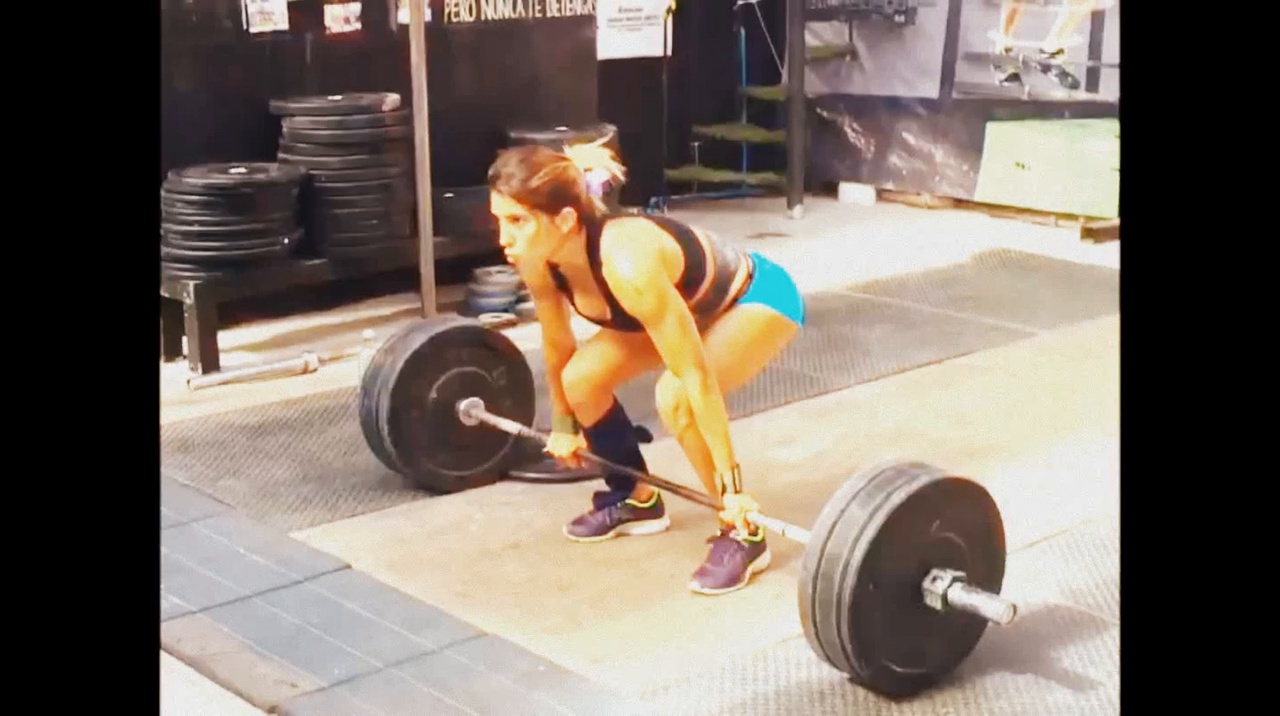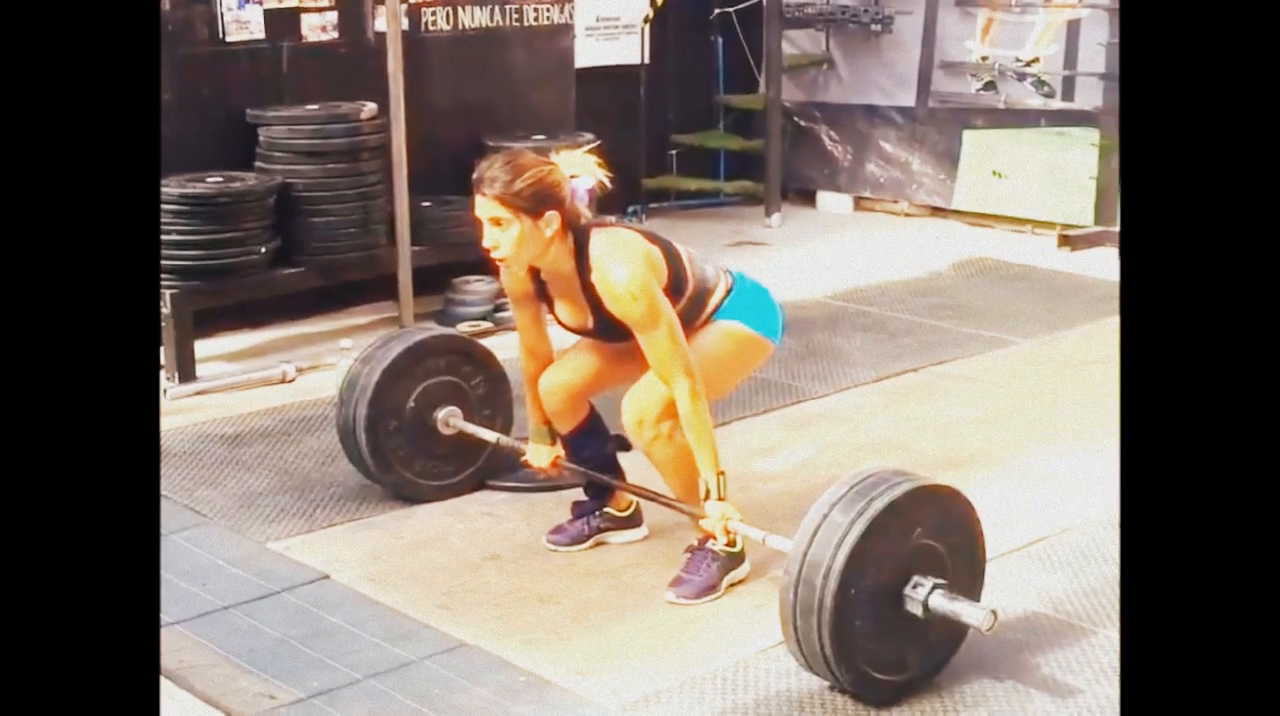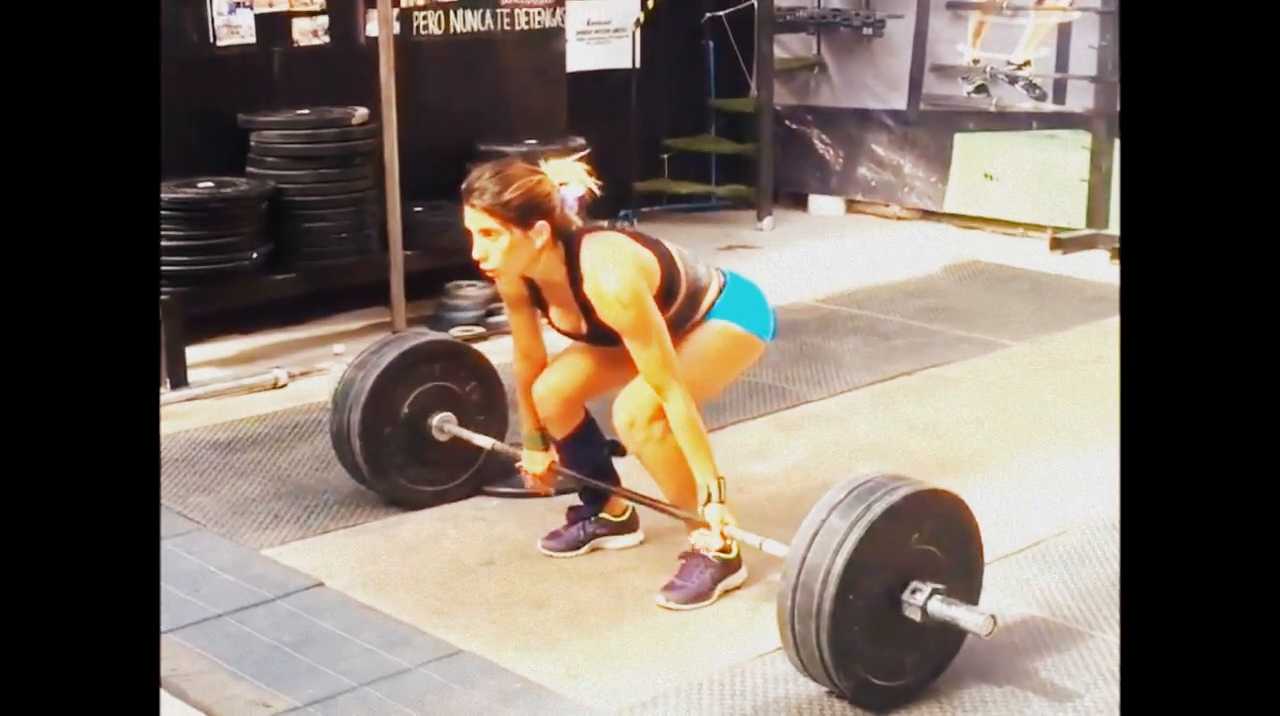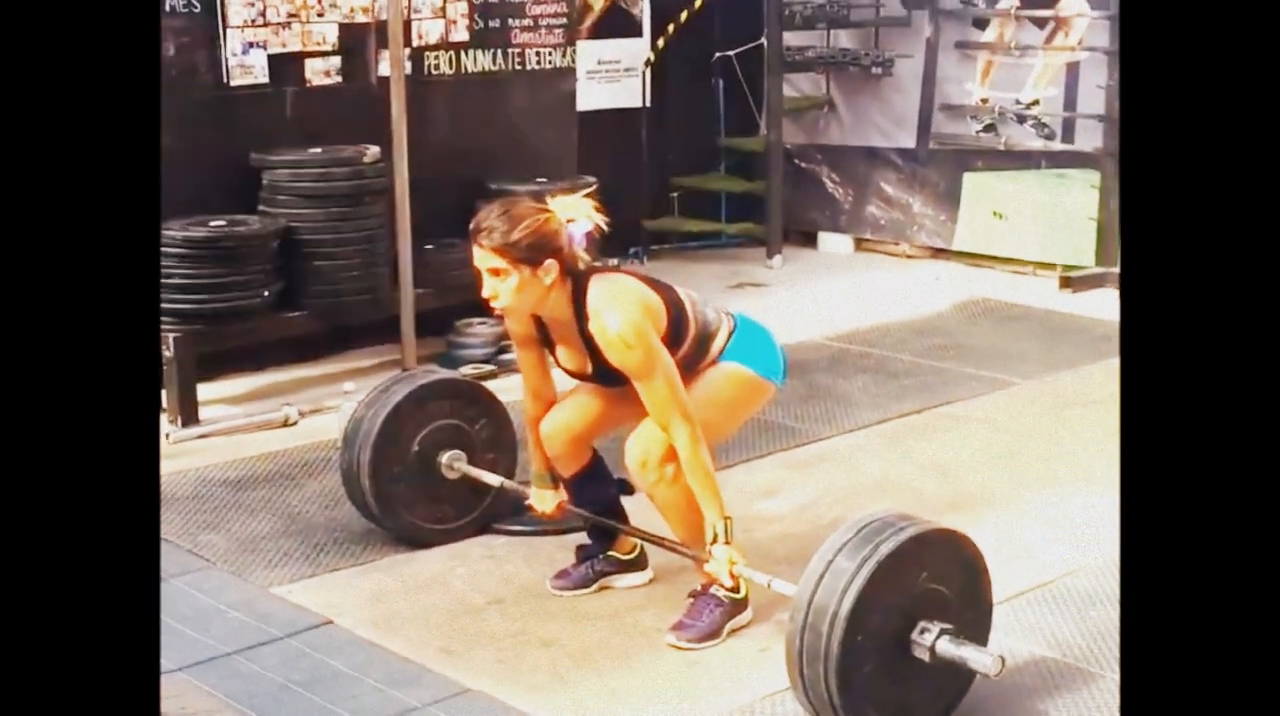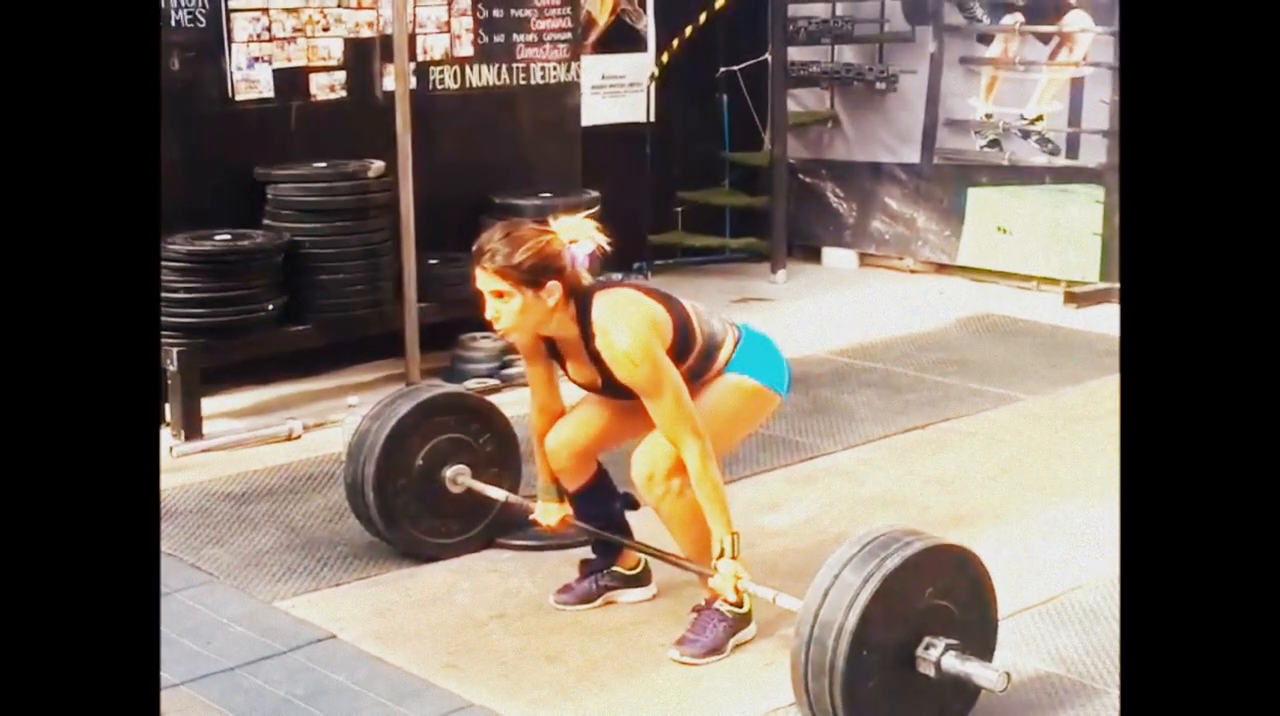
dt=1s
person 1, frame 1
left shoulder: (627, 265)
right shoulder: (537, 259)
left elbow: (696, 378)
right elbow: (558, 346)
left wrist: (731, 484)
right wrist: (564, 425)
left hip: (758, 298)
right hip: (691, 301)
left knee: (675, 397)
right knee: (581, 379)
left ankle: (740, 531)
right ankle: (637, 500)
person 1, frame 2
left shoulder: (615, 271)
right shoulder: (519, 268)
left elbow: (684, 384)
right elbow: (535, 355)
left wrist: (714, 492)
right wrist: (540, 434)
left hip: (737, 314)
right hip: (671, 315)
left knee: (643, 411)
right knee: (557, 387)
left ankle: (720, 543)
right ankle: (615, 509)
person 1, frame 3
left shoulder: (607, 279)
right shoulder: (516, 272)
left elbow: (672, 392)
right elbow: (528, 361)
left wrist: (712, 496)
right wrist: (534, 442)
left hip: (729, 313)
right hip: (663, 316)
left knee: (635, 411)
right knee: (552, 393)
left ankle: (716, 549)
right ankle: (610, 514)
person 1, frame 4
left shoulder: (613, 319)
right shoulder: (524, 311)
left elbow: (682, 430)
right elbow: (538, 401)
left wrist: (719, 535)
right wrist: (543, 480)
left hip: (739, 355)
right hip: (671, 357)
left knee: (646, 453)
right knee: (559, 431)
left ankle: (725, 588)
right ankle: (618, 552)
person 1, frame 5
left shoulder: (620, 336)
right shoulder: (530, 327)
left elbow: (692, 444)
right elbow: (546, 414)
left wrist: (726, 550)
right wrist: (549, 492)
left hip: (745, 366)
right hip: (679, 369)
left knee: (653, 467)
right knee: (565, 446)
left ankle: (728, 604)
right ankle: (623, 567)
